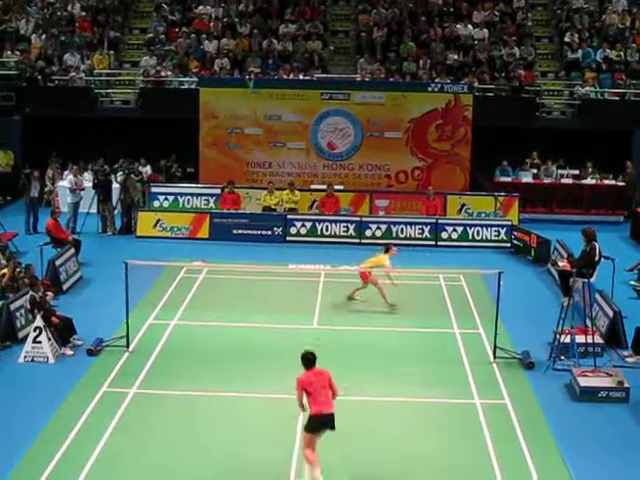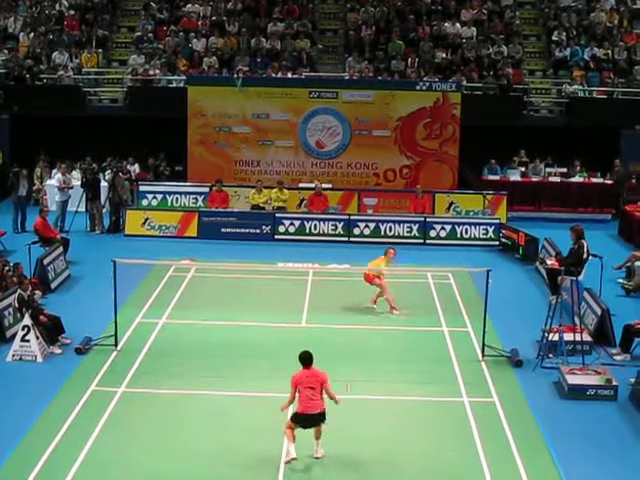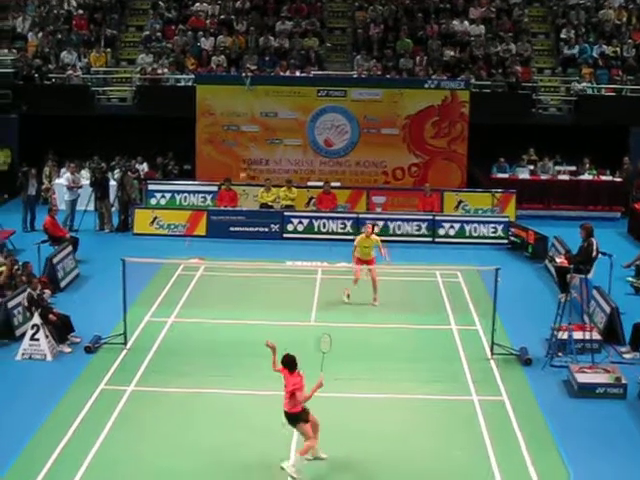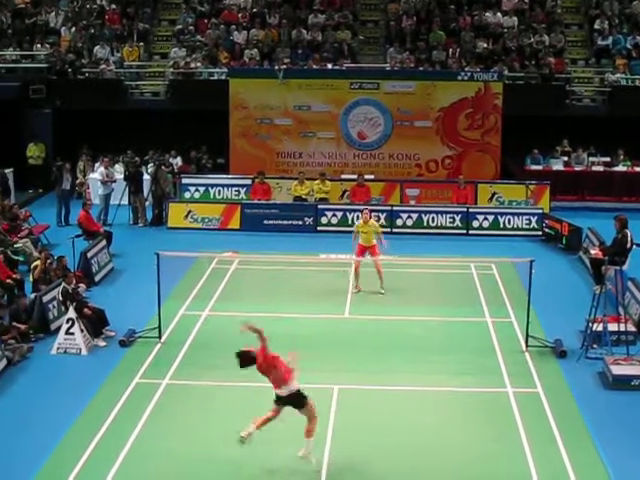
dt=0.4s
person 1, frame 1
left shoulder: (301, 379)
right shoulder: (326, 373)
left elbow: (300, 401)
right elbow: (335, 393)
left wrist: (303, 409)
left hip: (317, 415)
right hip: (330, 414)
left knee: (306, 448)
right knee: (312, 442)
person 1, frame 2
left shoulder: (296, 377)
right shoulder: (321, 375)
left elbow: (292, 398)
right elbow: (330, 394)
left wrist: (286, 406)
right wrist: (336, 400)
left hip: (302, 413)
right hip: (318, 412)
left knee: (288, 428)
right knee: (318, 428)
left ankle: (291, 453)
right ankle: (317, 451)
person 1, frame 3
left shoulder: (287, 370)
right shoulder: (296, 381)
left elbow: (275, 367)
right elbow: (302, 401)
left wrist: (274, 351)
right wrist: (316, 388)
left hip: (297, 410)
right hip: (294, 413)
left knee: (315, 424)
right knee: (311, 440)
left ankle: (314, 453)
right ankle: (289, 465)
person 1, frame 4
left shoulder: (260, 365)
right shoulder: (262, 357)
right elbow: (262, 338)
left hip: (280, 394)
right hip: (292, 393)
left knee: (274, 413)
right knee: (312, 417)
left ankle: (247, 432)
right ankle: (307, 450)
